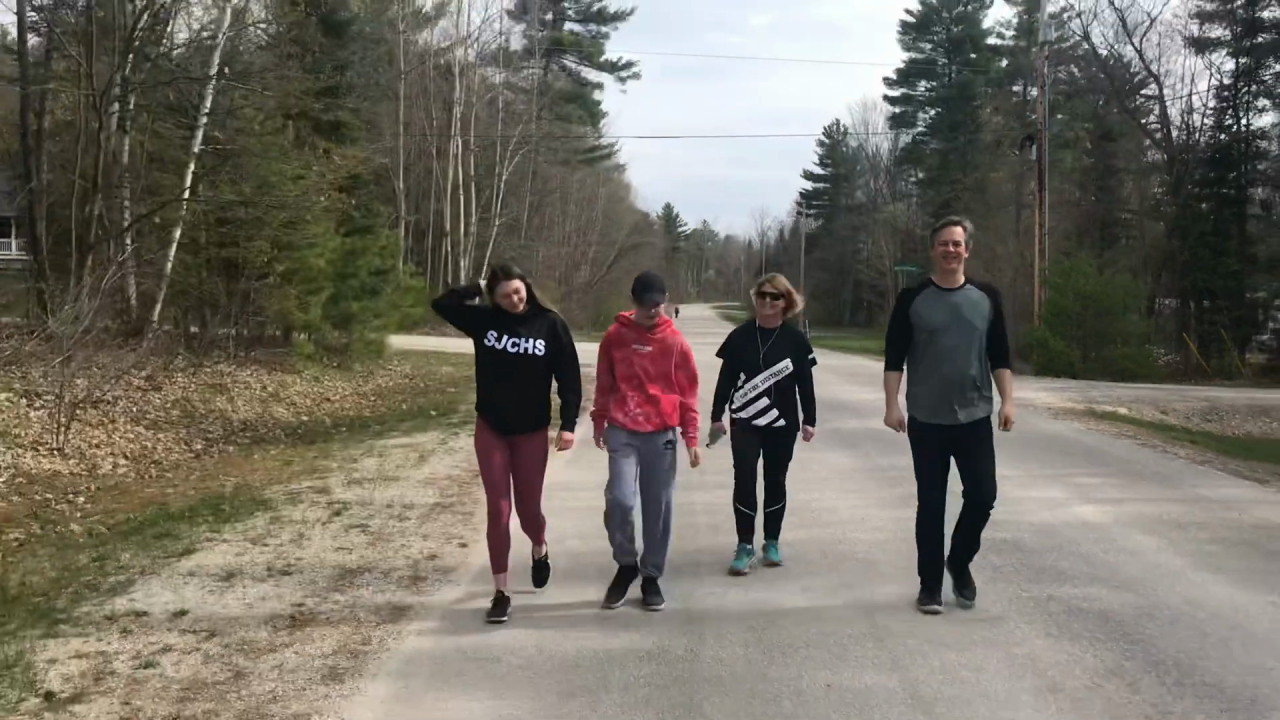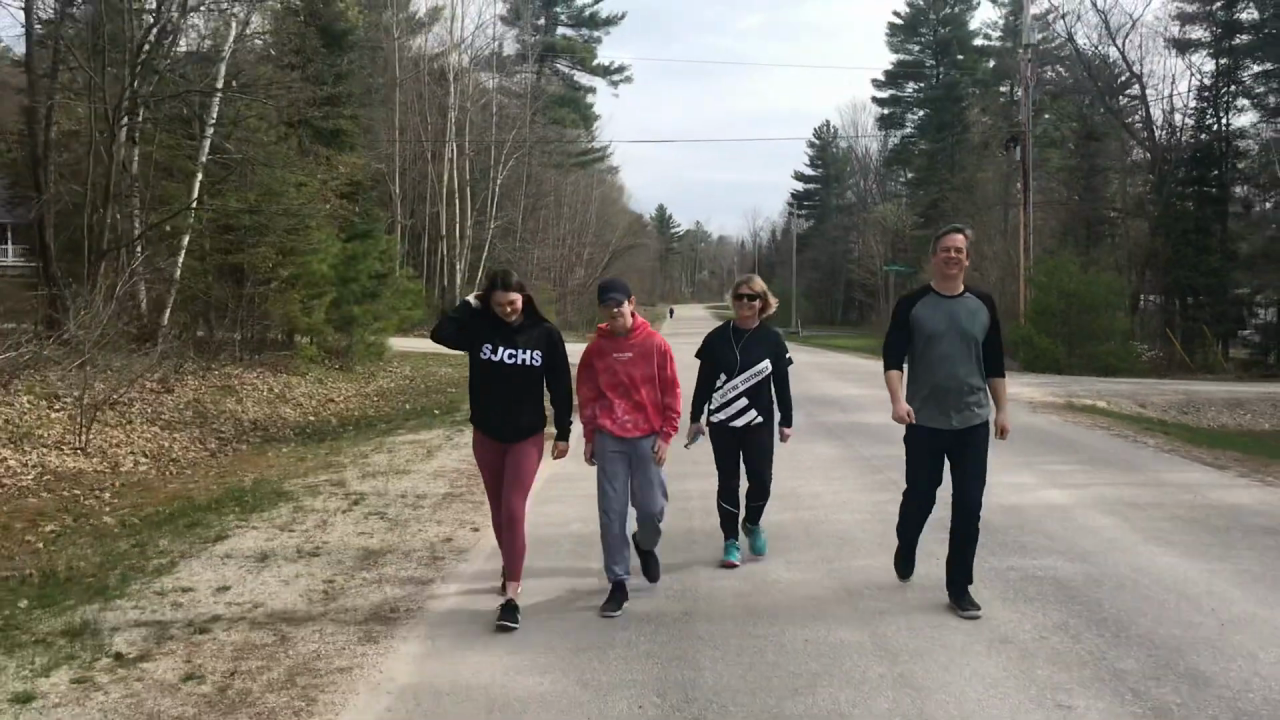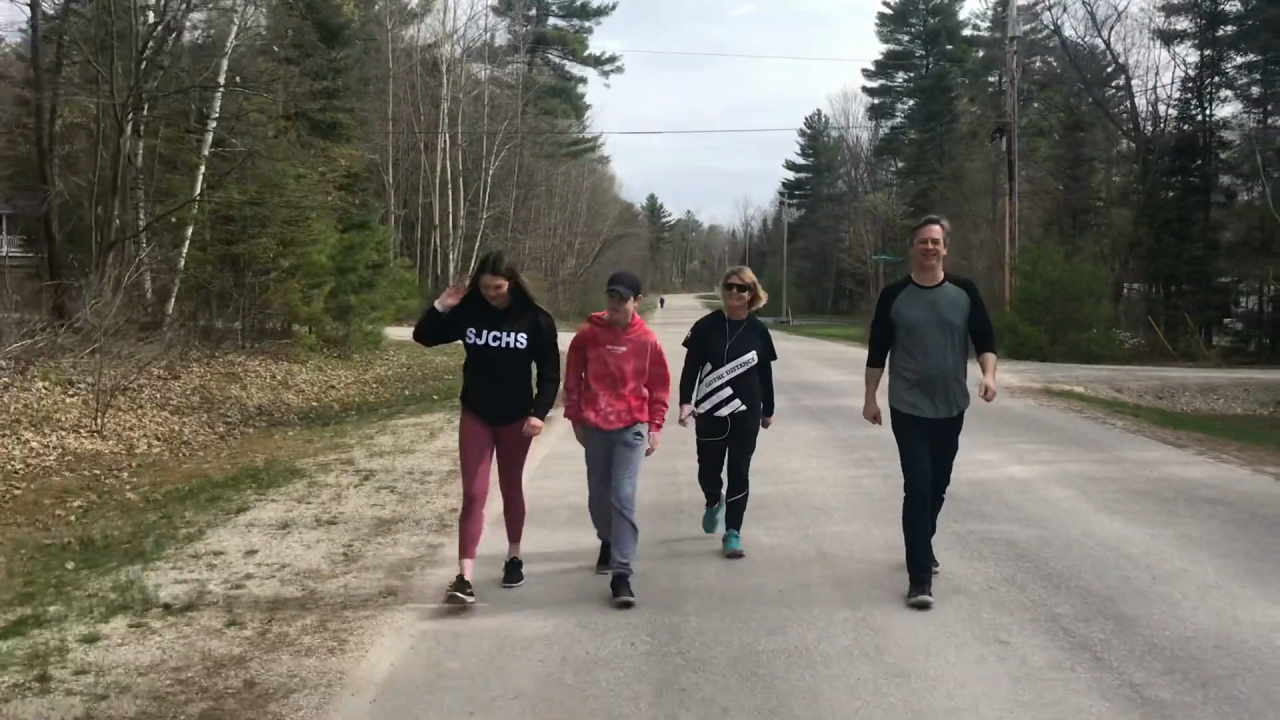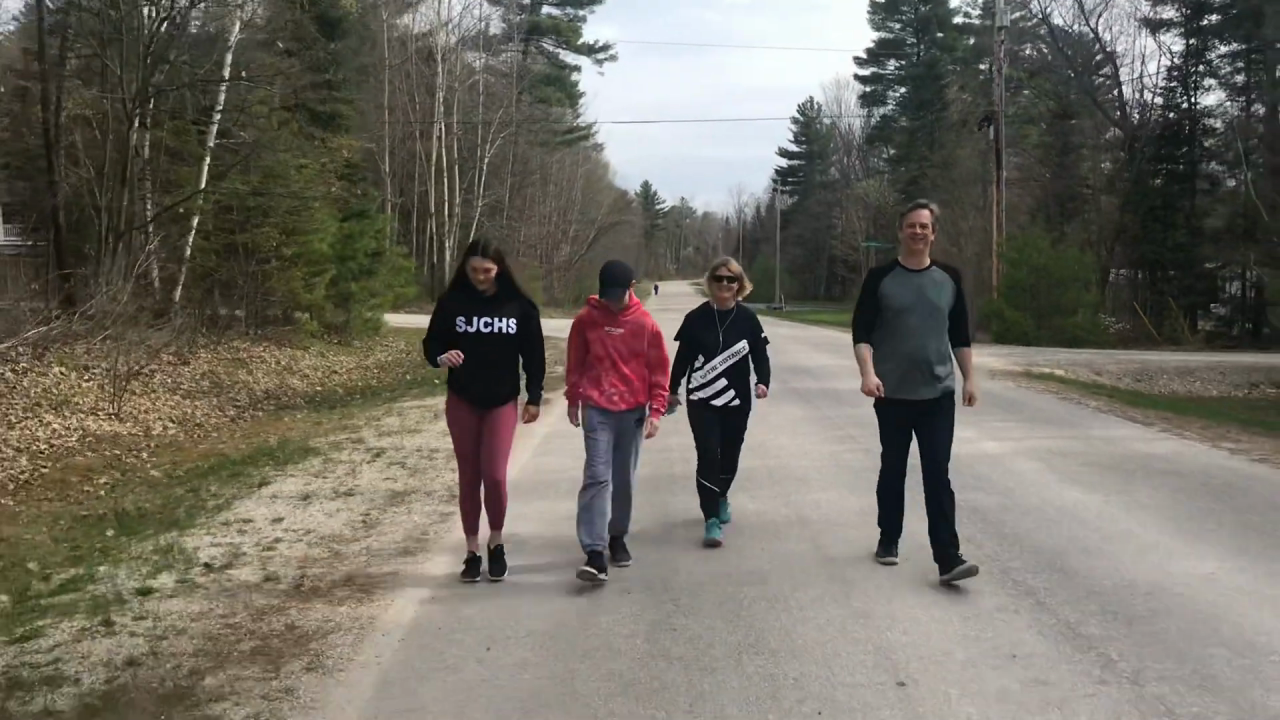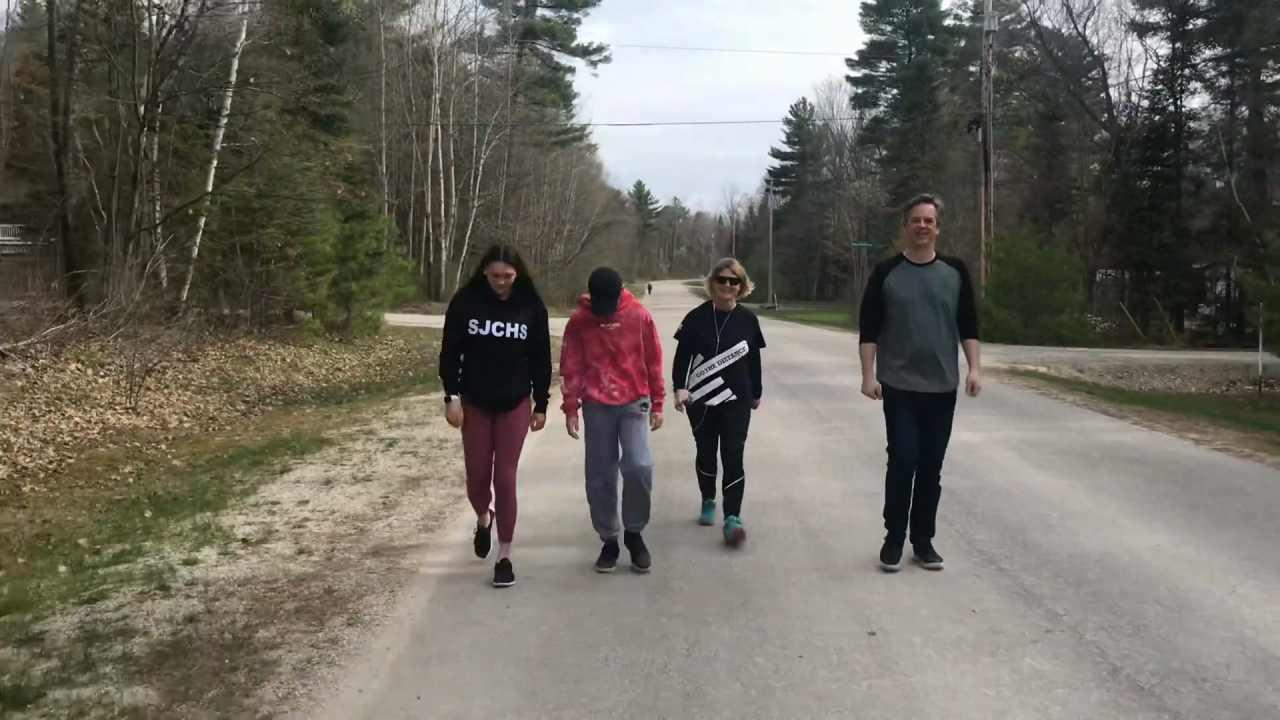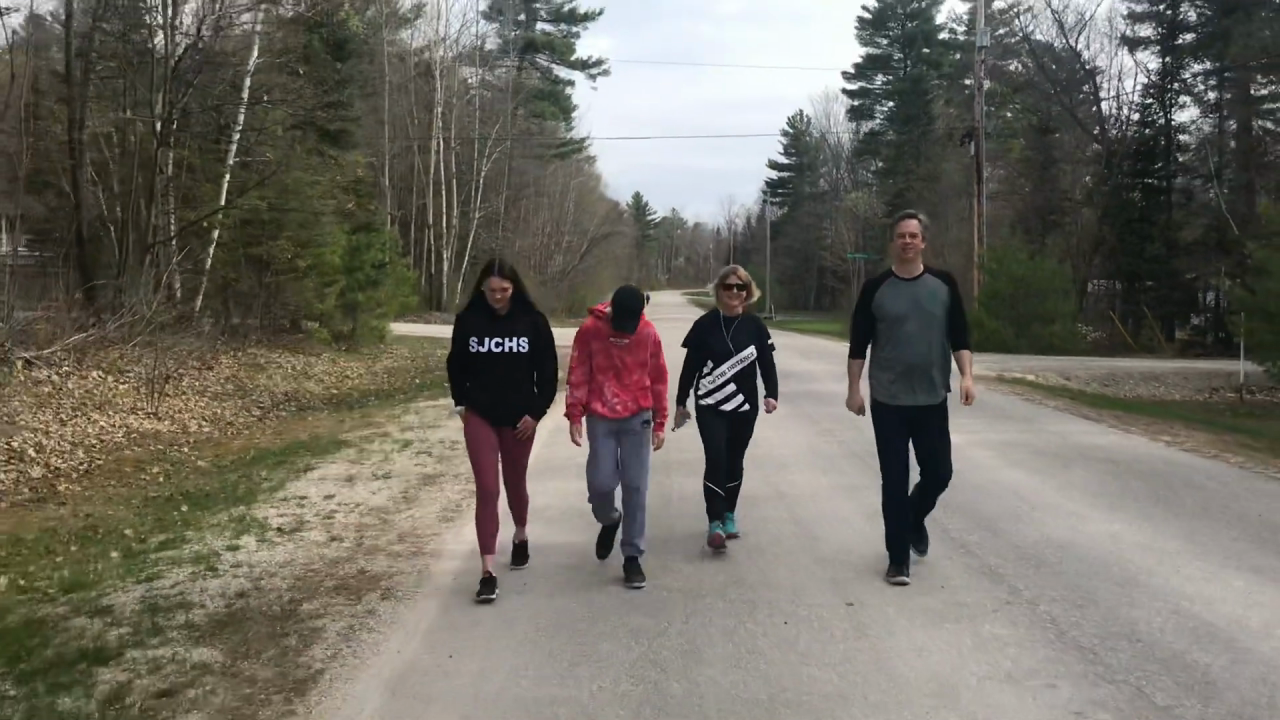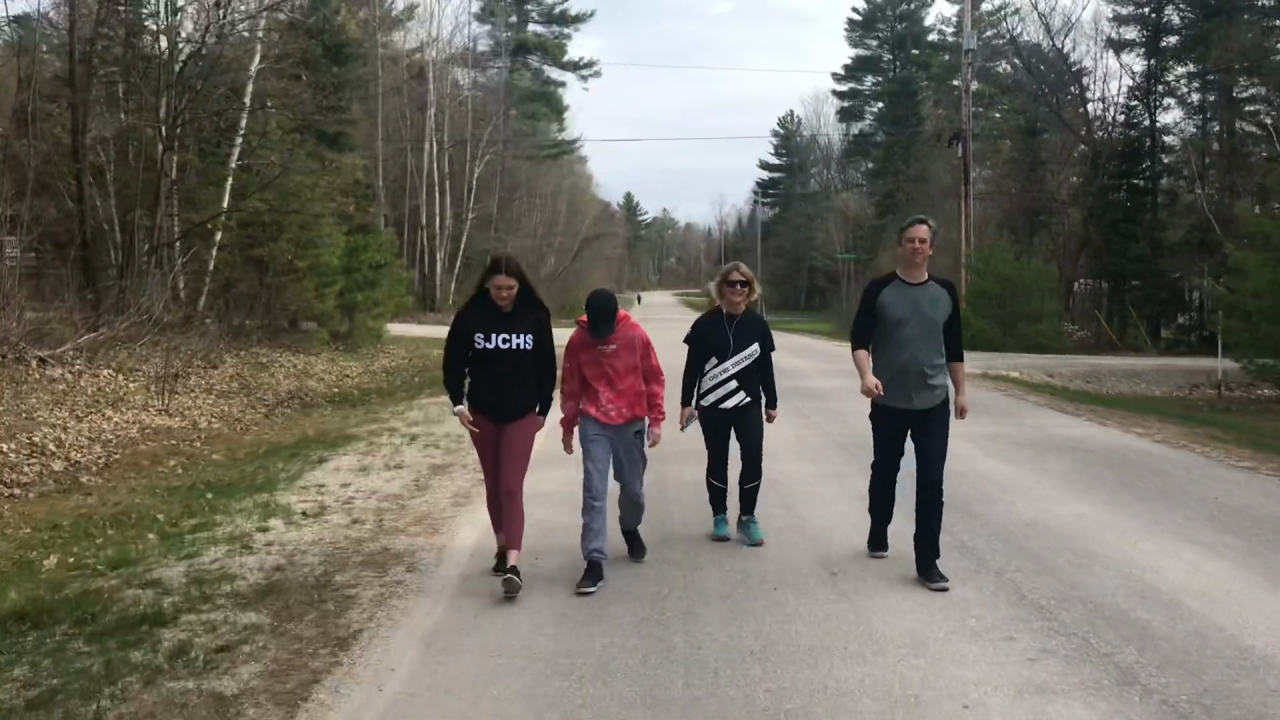
dt=0.4s
person 1, frame 1
left shoulder: (986, 297)
right shoulder: (912, 298)
left elbow: (1000, 354)
right elbow: (894, 357)
left wrist: (1007, 401)
right wrist: (892, 405)
left hip: (975, 416)
right hip: (927, 418)
left knee: (983, 495)
right knee: (931, 502)
left ankle: (959, 562)
right ankle: (930, 584)
person 1, frame 2
left shoulder: (983, 305)
right shoulder: (912, 304)
left elbow: (995, 363)
right elbow: (893, 358)
left wrist: (1002, 410)
right wrist: (898, 400)
left hip: (973, 421)
right hip: (924, 422)
left knee: (969, 505)
right knee: (920, 495)
left ankle: (959, 587)
right ankle: (905, 549)
person 1, frame 3
left shoulder: (965, 292)
right shoulder: (894, 296)
left elbow: (985, 340)
right elbow: (877, 351)
left wrist: (988, 374)
right wrist: (870, 399)
left hip: (951, 408)
right hip: (908, 408)
left knee: (937, 487)
right knee: (918, 489)
left ankle: (923, 546)
right ankle: (920, 577)
person 1, frame 4
left shoulder: (949, 278)
right shoulder: (880, 277)
left elbow: (960, 333)
right elbow: (862, 331)
left wrist: (969, 378)
right wrist: (867, 372)
left hip: (939, 392)
right hip: (892, 392)
left knee: (938, 472)
right knee: (893, 468)
left ankle: (947, 557)
right ankle: (889, 537)
person 1, frame 5
left shoulder: (956, 271)
right shoulder: (886, 273)
left elbow: (968, 325)
right elbow: (869, 329)
left wrist: (974, 368)
right wrist: (868, 374)
left hip: (942, 386)
right hip: (898, 385)
left knee: (931, 467)
right knee: (902, 459)
left ankle: (922, 540)
right ankle: (894, 536)
person 1, frame 6
left shoulder: (944, 284)
right shoulder: (875, 288)
left elbow: (959, 335)
right elbow: (858, 344)
left wrist: (966, 376)
right wrist: (854, 389)
left hip: (933, 399)
right hip: (888, 400)
left knee: (939, 472)
right knee: (894, 478)
left ankle: (915, 519)
right ankle: (898, 557)
person 1, frame 7
left shoulder: (945, 291)
right shoulder: (879, 289)
left elbow: (954, 346)
right elbow: (859, 339)
left wrist: (961, 392)
right wrist: (866, 375)
left hip: (934, 401)
right hip: (889, 401)
left knee: (931, 480)
right knee: (885, 472)
left ankle: (927, 562)
right ankle: (878, 530)
person 2, frame 1
left shoulder: (550, 324)
right shoulder: (483, 320)
left elbow: (569, 377)
right elbow: (442, 304)
left wrist: (568, 424)
right wrist: (479, 287)
left hip: (533, 431)
right hip: (490, 430)
left knee: (529, 507)
right knee: (498, 509)
left ankle: (539, 551)
right ankle: (501, 591)
person 2, frame 2
left shoulder: (545, 334)
right shoulder: (479, 328)
left elbow: (560, 387)
right elbow: (440, 334)
left wrist: (563, 433)
right wrist: (469, 304)
left hip: (527, 437)
right hip: (486, 435)
left knee: (514, 512)
right knee: (498, 509)
left ankle: (510, 599)
right ankle: (511, 568)
person 2, frame 3
left shoulder: (535, 318)
right shoulder: (468, 312)
left elbow: (550, 371)
right elbow: (423, 337)
left wrist: (539, 412)
right wrist: (441, 307)
left hip: (516, 418)
right hip: (475, 415)
left knee: (511, 488)
right knee: (473, 494)
left ankle: (514, 556)
right ankle: (465, 577)
person 2, frame 4
left shoulder: (519, 305)
right shoulder: (452, 301)
left elbow: (534, 354)
right elbow: (431, 344)
left wrist: (534, 398)
right wrist: (441, 357)
left hip: (502, 403)
right hip: (461, 401)
left knee: (494, 476)
right knee: (469, 476)
left ankle: (496, 542)
right ankle: (472, 551)
person 2, frame 5
left shoulder: (532, 309)
right shoulder: (465, 303)
left elbow: (541, 360)
right elbow: (450, 352)
left wrist: (541, 405)
right wrist: (452, 397)
left hip: (515, 405)
right hip: (475, 404)
left knee: (505, 479)
right knee: (477, 478)
left ankle: (505, 557)
right ankle: (483, 519)
person 2, frame 6
left shoulder: (533, 322)
right shoulder: (468, 320)
left elbow: (548, 371)
right elbow: (456, 365)
left wrist: (536, 413)
right wrist: (459, 404)
left hip: (520, 418)
right hip: (479, 417)
left knee: (515, 484)
right knee: (487, 491)
left ankle: (520, 536)
right ankle: (488, 572)
person 2, frame 7
left shoulder: (536, 317)
right shoulder: (470, 317)
left elbow: (547, 366)
right elbow: (454, 363)
left wrist: (543, 409)
right wrist: (458, 403)
left hip: (522, 414)
right hip: (482, 413)
left knee: (511, 487)
right knee: (493, 484)
left ankle: (513, 568)
right ankle: (502, 546)
person 3, frame 1
left shoulder: (675, 341)
right shoulder: (615, 337)
left elbow: (687, 391)
right elbow: (604, 384)
left wrist: (691, 437)
right wrist: (599, 422)
left hip: (661, 432)
right hip: (621, 430)
left knee: (658, 506)
right knee: (620, 500)
right ankle: (626, 566)
person 3, frame 2
left shoulder: (655, 343)
right shoulder: (595, 348)
left elbow: (670, 392)
right elbow: (587, 396)
left wrist: (666, 435)
right wrist: (589, 439)
left hip: (647, 436)
right hip: (609, 439)
left knee: (652, 506)
right knee: (612, 511)
left ankle: (645, 544)
right ankle: (618, 583)
person 3, frame 3
left shoulder: (647, 341)
right shoulder: (587, 335)
left elbow: (659, 385)
right elbow: (573, 379)
left wrist: (655, 425)
right wrist: (575, 418)
left hip: (631, 428)
right hip: (594, 427)
left knee: (623, 498)
right knee: (599, 493)
left ankle: (622, 575)
right ankle: (607, 541)
person 3, frame 4
left shoulder: (645, 323)
right shoulder: (586, 320)
left elbow: (659, 369)
right elbow: (575, 363)
left wrist: (657, 410)
right wrist: (573, 400)
left hip: (633, 410)
right hip: (596, 410)
left knee: (624, 478)
right knee: (597, 477)
left ankle: (617, 536)
right ankle: (594, 554)
person 3, frame 5
left shoulder: (639, 316)
right shoulder: (579, 321)
left elbow: (654, 361)
right elbow: (570, 367)
left wrist: (657, 403)
right wrist: (571, 409)
left hip: (634, 402)
right hip: (596, 407)
left knee: (639, 467)
right knee: (601, 475)
left ankle: (634, 533)
right ankle: (609, 539)
person 3, frame 6
left shoulder: (649, 334)
right shoulder: (589, 331)
left elbow: (658, 380)
right elbow: (578, 376)
left wrist: (659, 423)
right wrist: (575, 416)
left hip: (637, 418)
right hip: (600, 418)
left knee: (635, 487)
right knee: (600, 483)
left ankle: (632, 556)
right ankle: (609, 520)
person 3, frame 7
left shoulder: (636, 335)
right shoulder: (577, 341)
left elbow: (654, 379)
right elbow: (570, 386)
left wrist: (656, 419)
right wrist: (568, 426)
left hip: (632, 422)
right hip: (594, 423)
left knee: (632, 487)
right knee: (594, 492)
left ankle: (630, 527)
right ankle: (594, 562)
person 4, frame 1
left shoulder: (795, 338)
right shoulder: (740, 336)
left elbow: (805, 383)
right elbow: (726, 379)
left wrist: (809, 420)
right wrist: (717, 416)
left hip: (782, 423)
right hip: (745, 420)
left knee: (775, 481)
right knee: (744, 480)
left ankle: (771, 541)
right ankle: (744, 546)
person 4, frame 2
left shoulder: (772, 339)
right shoulder: (717, 337)
left elbow: (781, 381)
right elbow: (704, 380)
left wrist: (786, 420)
right wrist: (695, 418)
left hip: (759, 422)
right hip: (723, 422)
left knee: (761, 479)
right knee: (728, 481)
left ankle: (752, 524)
right ankle: (731, 541)
person 4, frame 3
left shoulder: (759, 330)
right shoulder: (705, 326)
left elbow: (765, 373)
right elbow: (691, 367)
left wrist: (768, 410)
right wrist: (686, 401)
left hip: (746, 412)
right hip: (710, 411)
left knee: (739, 471)
right knee: (708, 468)
left ankle: (732, 533)
right ankle: (714, 503)
person 4, frame 4
left shoulder: (748, 318)
right shoulder: (696, 318)
left elbow: (760, 356)
right elbow: (683, 357)
left wrist: (762, 382)
right wrist: (672, 390)
left hip: (737, 400)
right hip: (702, 401)
left knee: (730, 455)
right knee: (708, 457)
left ankle: (721, 497)
right ankle: (712, 521)
person 4, frame 5
left shoulder: (748, 319)
right shoulder: (696, 318)
left elbow: (754, 360)
right elbow: (682, 358)
left wrist: (757, 393)
right wrist: (679, 387)
left hip: (737, 399)
right hip: (701, 399)
left knee: (733, 455)
right knee: (706, 453)
left ankle: (732, 519)
right ankle: (708, 500)
person 4, frame 6
left shoulder: (755, 325)
right shoulder: (704, 325)
left elbow: (767, 364)
right elbow: (690, 366)
left wrist: (771, 394)
right wrist: (681, 402)
left hip: (744, 406)
right hip: (710, 405)
left knee: (734, 461)
right knee: (715, 459)
left ankle: (728, 513)
right ankle: (715, 525)
person 4, frame 7
left shoulder: (757, 323)
right shoulder: (706, 323)
left elbow: (765, 365)
right elbow: (693, 365)
left wrist: (771, 402)
right wrist: (687, 403)
left hip: (748, 402)
right hip: (713, 404)
left knee: (753, 457)
right knee: (717, 459)
left ankle: (747, 517)
right ankle: (720, 516)
